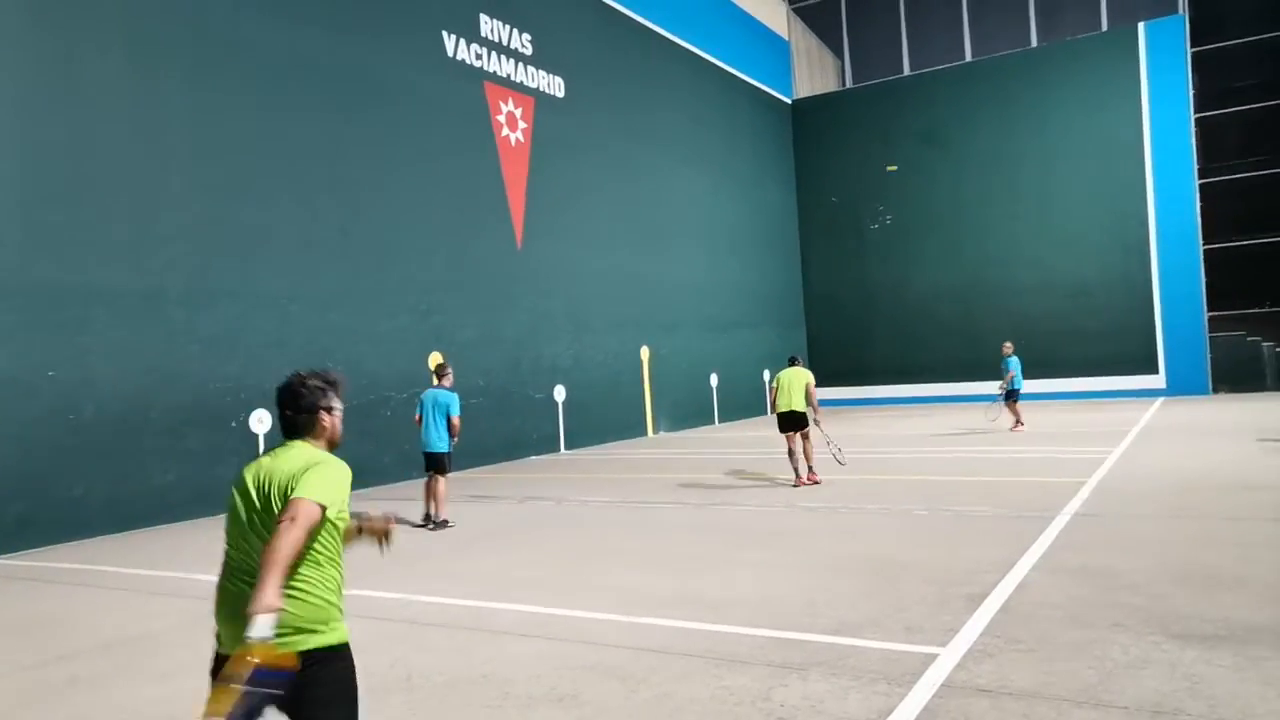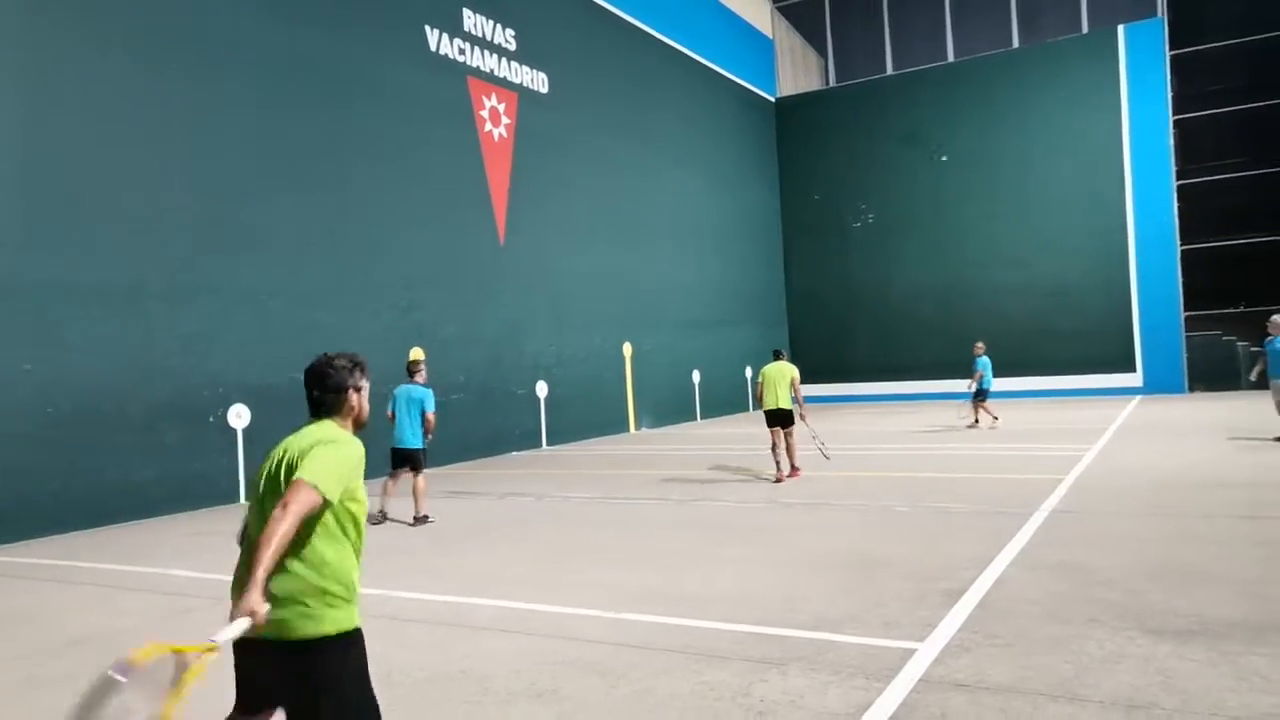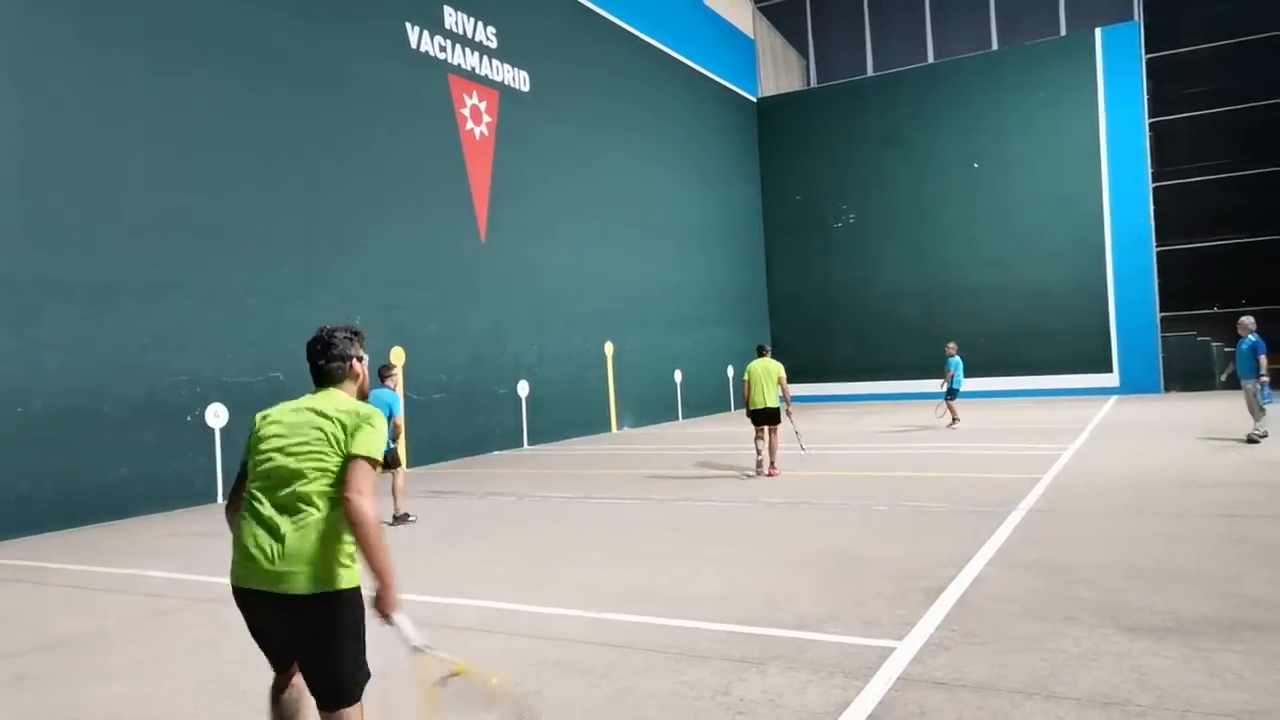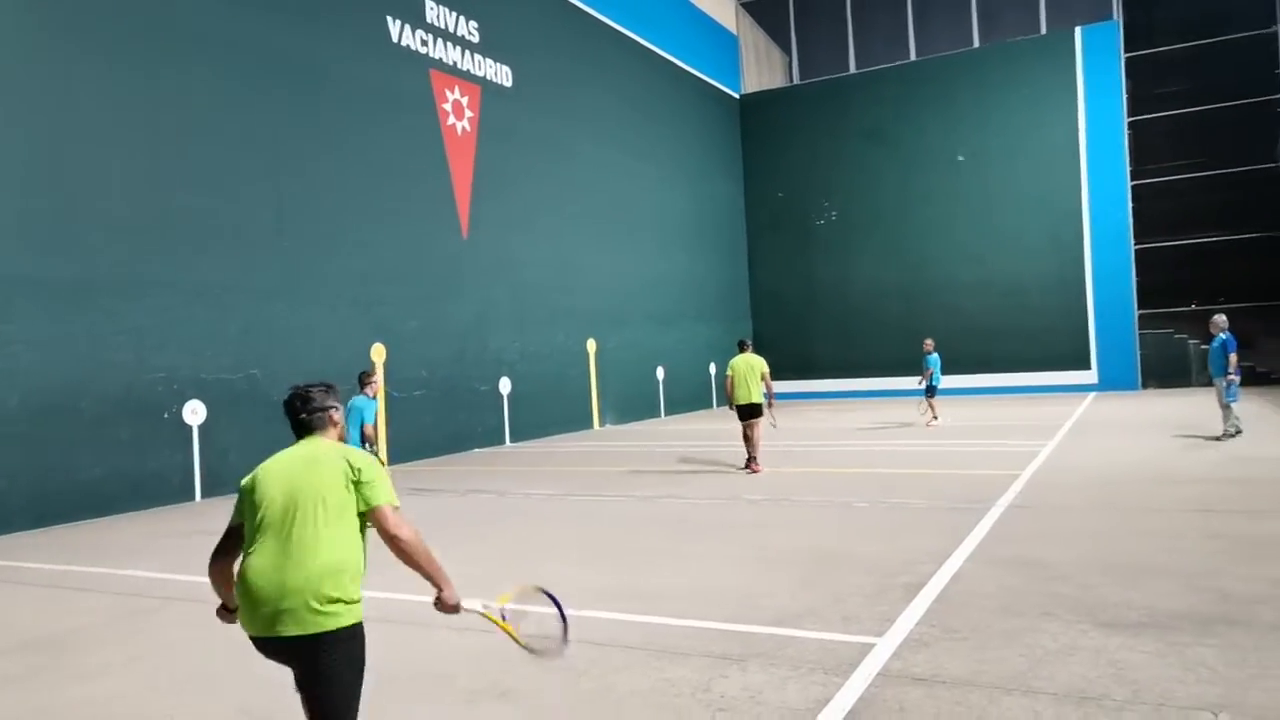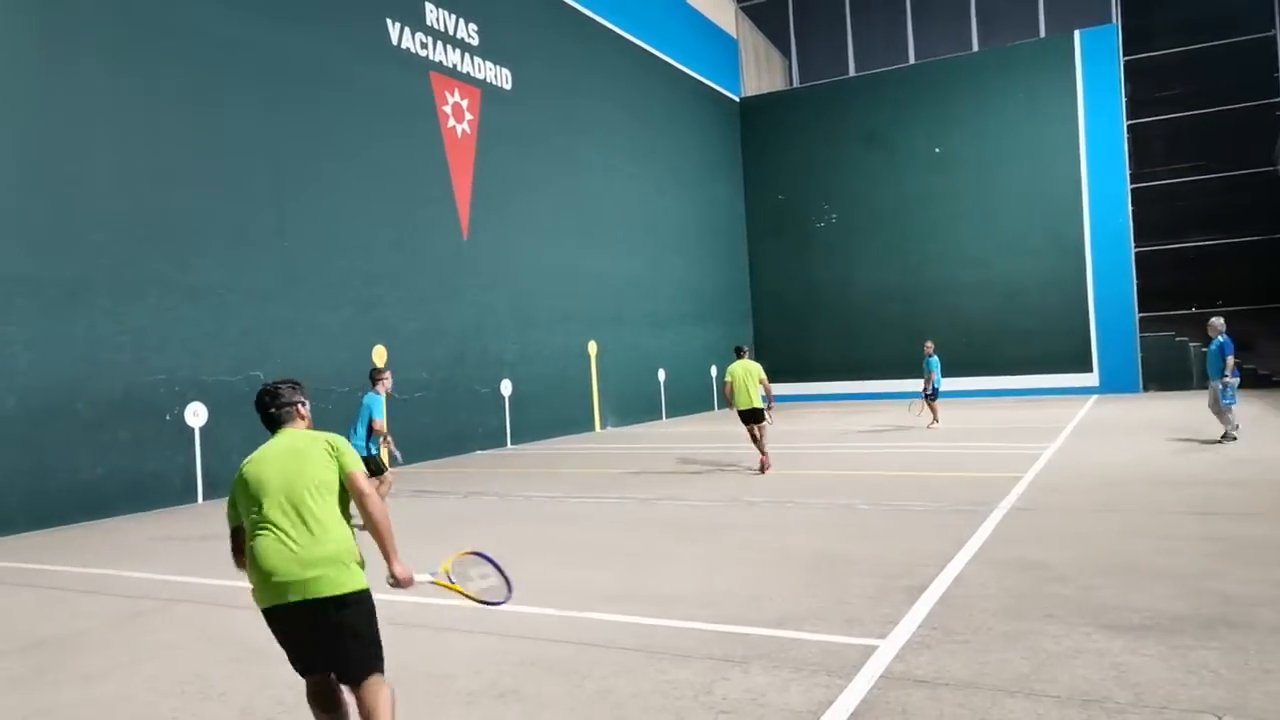
dt=0.2s
person 1, frame 1
left shoulder: (253, 471)
right shoulder: (329, 468)
right elbow: (294, 524)
left wrist: (356, 528)
right wrist: (270, 589)
left hip: (240, 639)
right hip: (310, 640)
person 1, frame 2
left shoulder: (285, 447)
right shoulder: (342, 450)
right elbow: (288, 513)
right wrist: (254, 588)
left hip: (261, 622)
right hip: (317, 626)
person 1, frame 3
left shoulder: (268, 418)
right shoulder: (361, 418)
left elbow: (234, 504)
right elbow: (357, 500)
right wrist: (386, 582)
left hip: (251, 578)
right hip: (318, 582)
left knee: (287, 675)
person 1, frame 4
left shoulder: (258, 475)
right shoulder: (354, 460)
left elbow: (220, 563)
right elbow: (395, 531)
left wrist: (229, 603)
right wrist: (442, 584)
left hip: (263, 621)
right hip: (327, 610)
left knee: (312, 677)
person 1, frame 5
left shoulder: (246, 471)
right shoulder: (331, 443)
left elbow: (239, 556)
right elbow: (365, 495)
right wrist: (393, 558)
left hip: (278, 591)
right hip: (340, 579)
left knee: (321, 677)
right knee: (370, 680)
